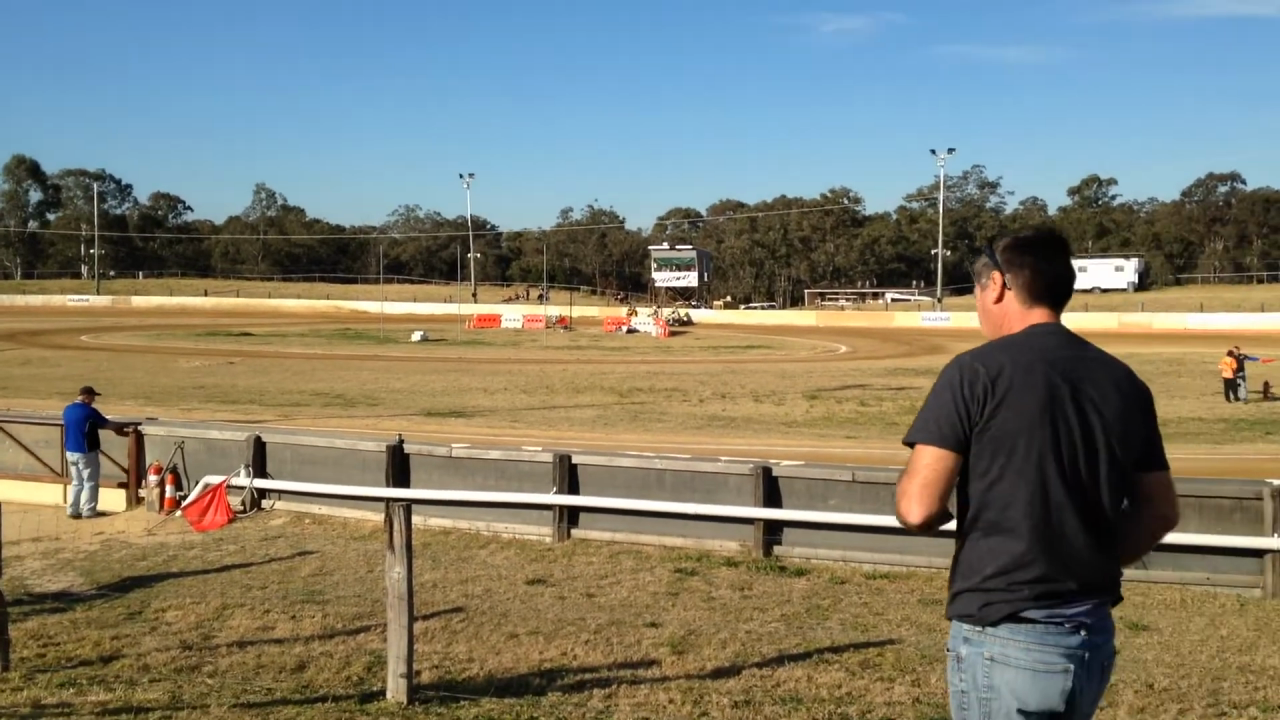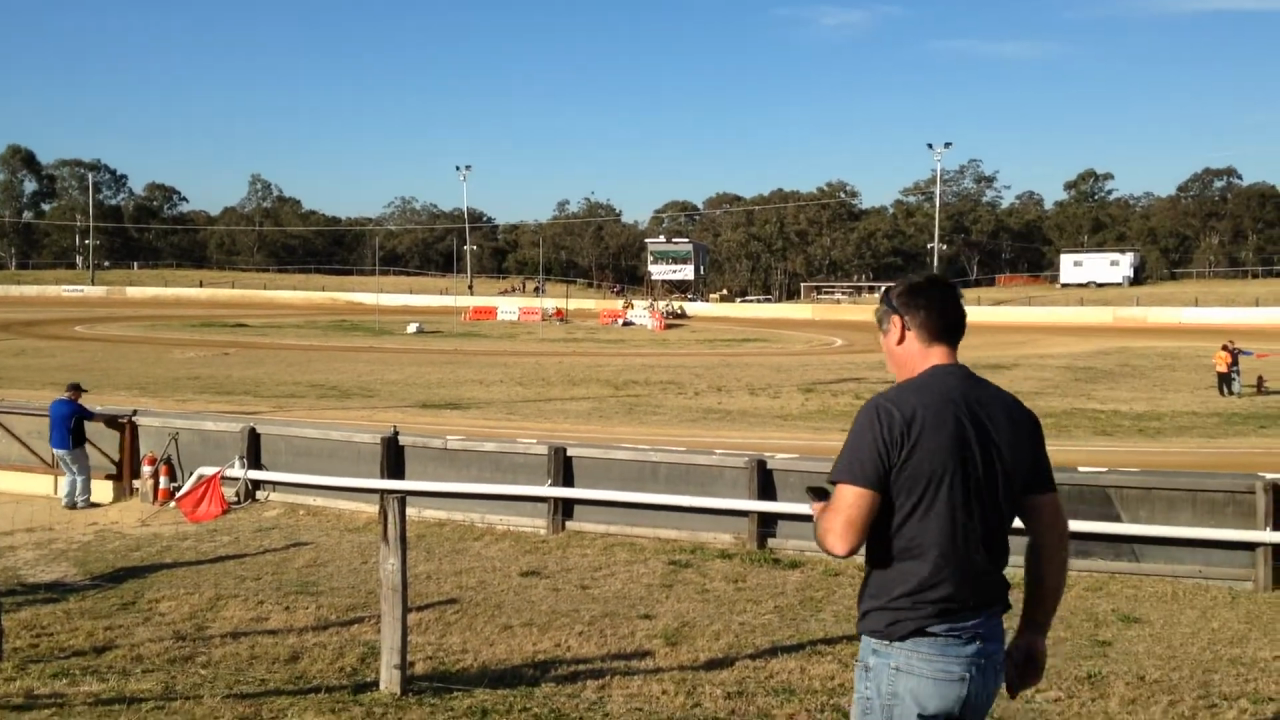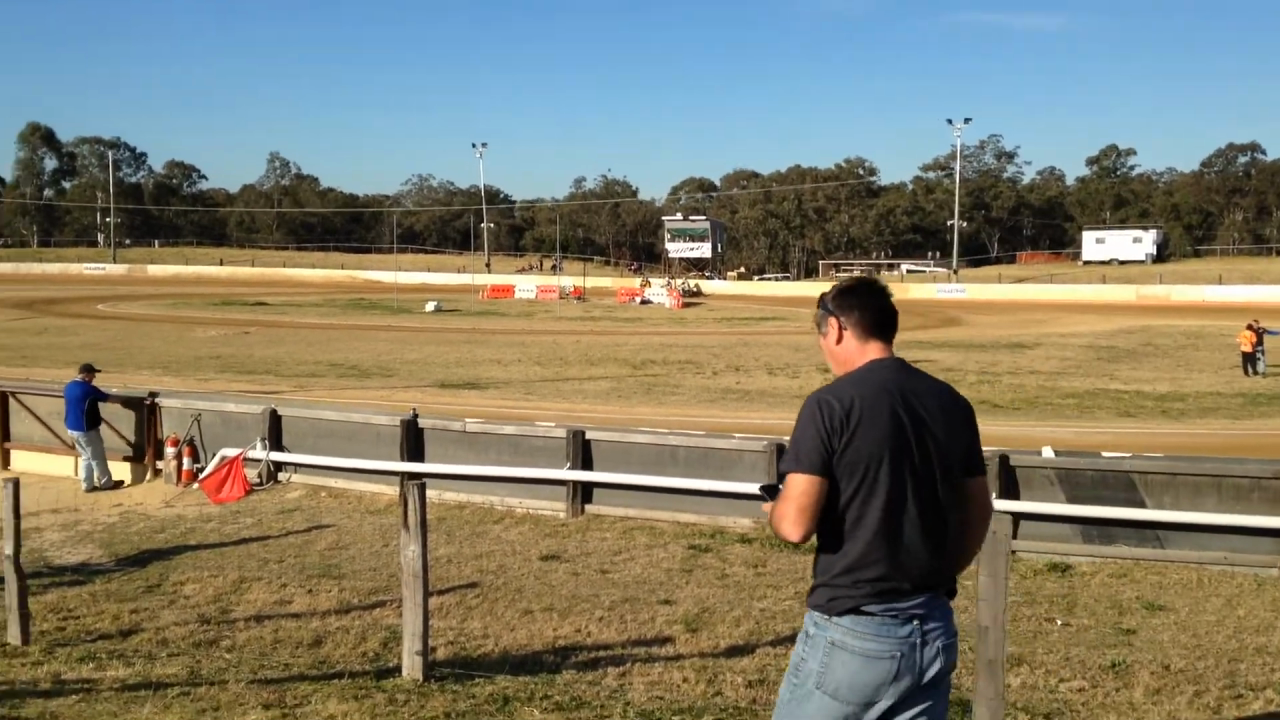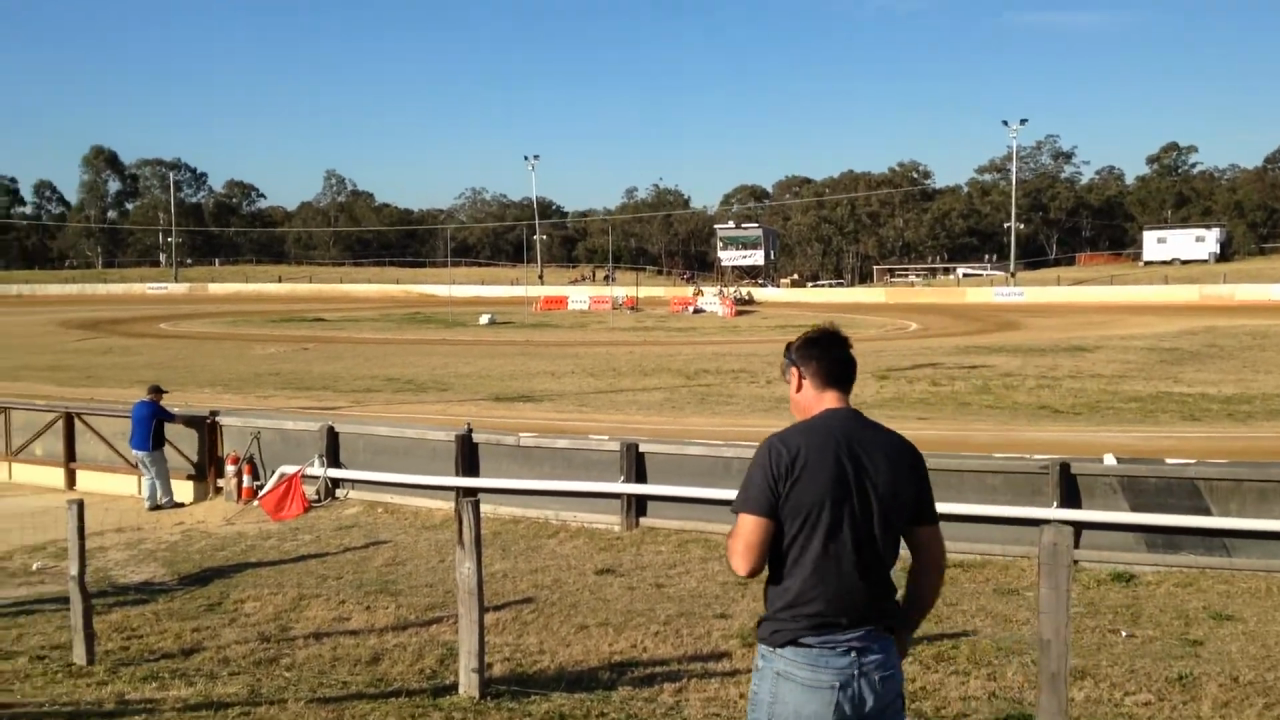
dt=0.3s
person 1, frame 1
left shoulder: (976, 372)
right shoulder: (1123, 382)
left elbow: (918, 506)
right elbow: (1159, 512)
left wrist: (949, 514)
left hip: (1003, 639)
right hip: (1091, 637)
person 1, frame 2
left shoulder: (890, 411)
right shoulder: (1014, 414)
left elbow: (842, 538)
right elbow: (1051, 535)
left wrist: (823, 516)
right wrist: (1033, 632)
left hip: (905, 650)
right hip: (981, 647)
person 1, frame 3
left shoulder: (831, 404)
right shoulder: (951, 404)
left elbow: (796, 525)
right elbow: (977, 514)
left wrist: (774, 508)
left hip: (850, 627)
right hip: (931, 627)
person 1, frame 4
left shoulder: (782, 450)
right shoulder: (902, 453)
left elbow: (745, 561)
right elbow: (931, 561)
right wrist: (903, 633)
left hip: (797, 657)
right hip: (876, 656)
